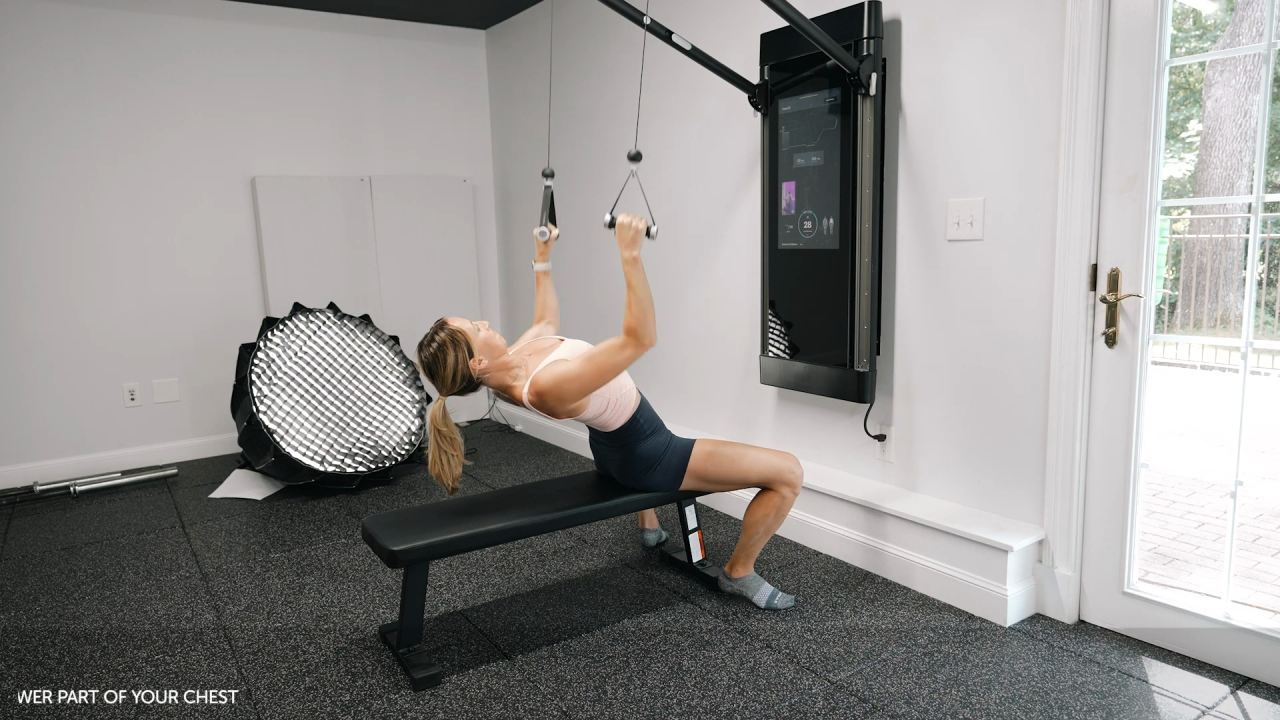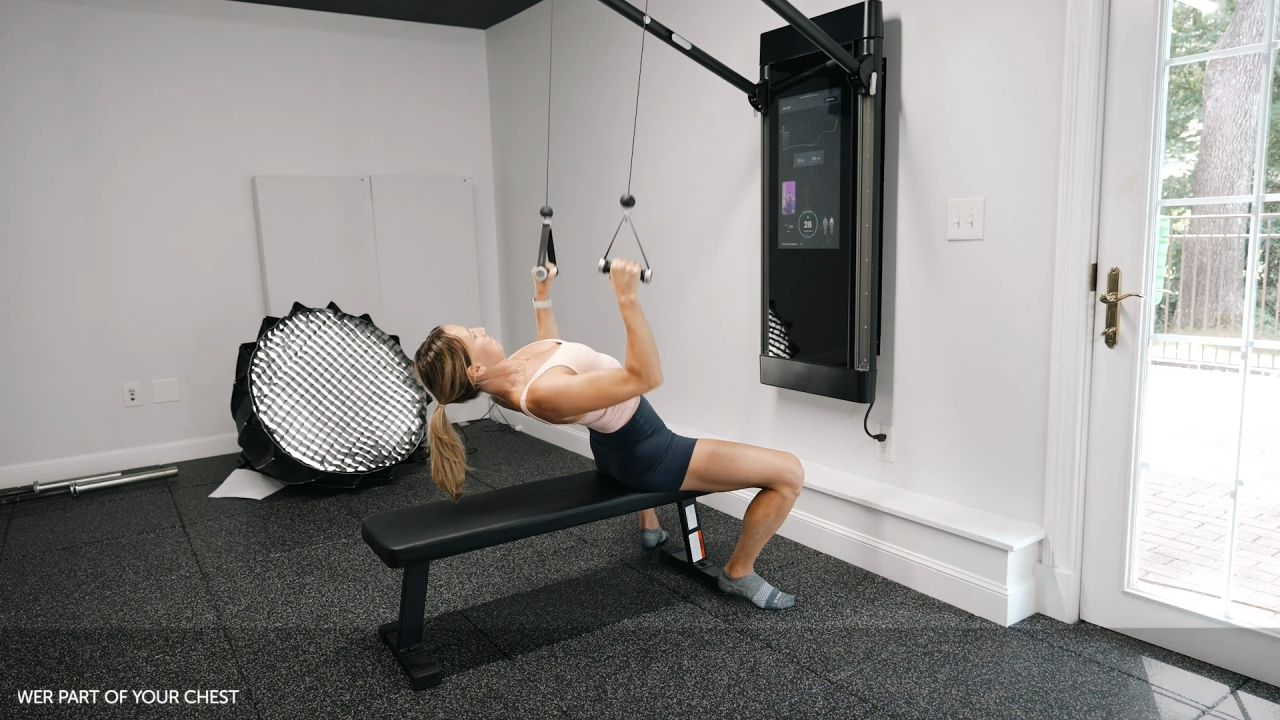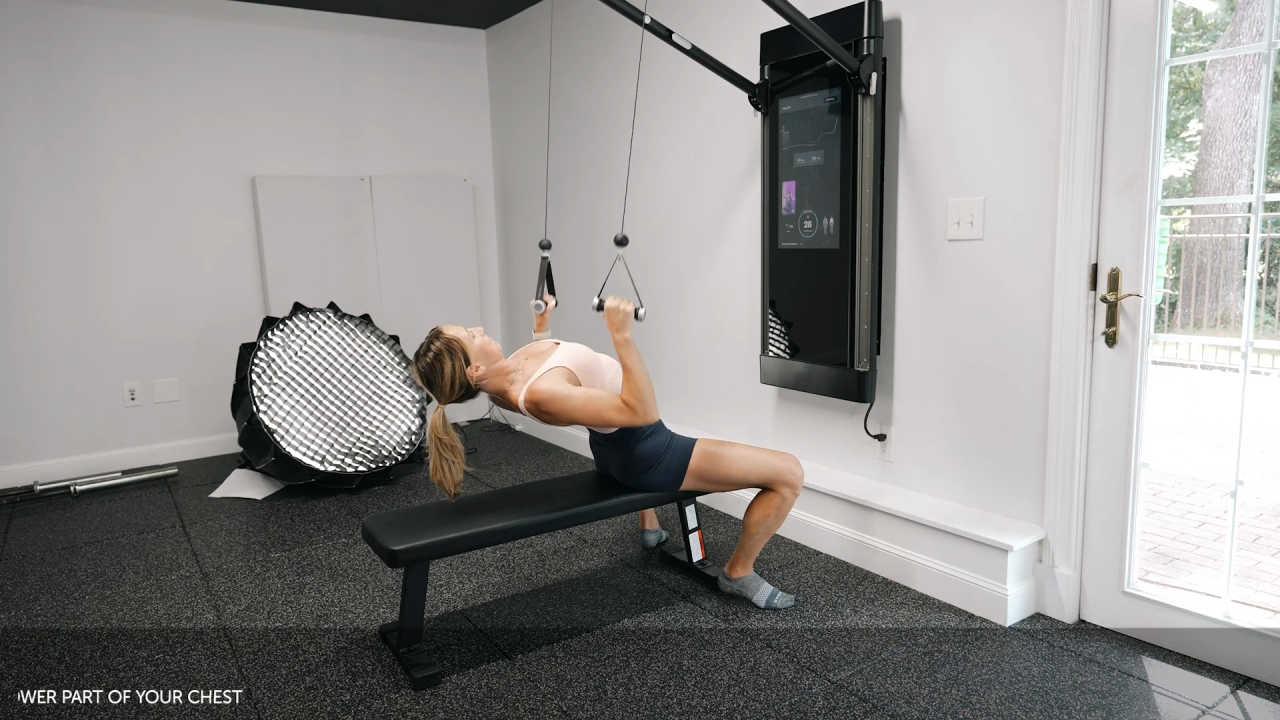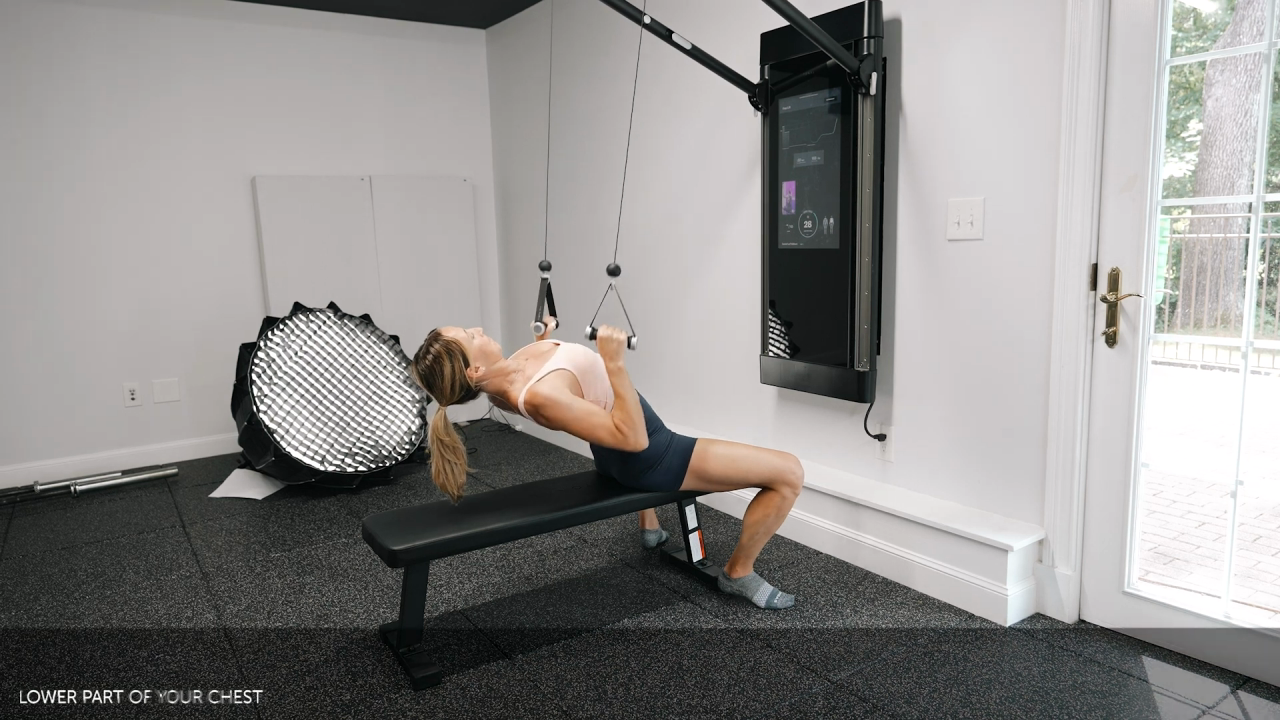
dt=0.2s
person 1, frame 1
left shoulder: (510, 366)
right shoulder: (547, 387)
left elbow: (546, 325)
right elbow: (640, 339)
left wrist: (542, 259)
right wrist: (630, 254)
left hip: (617, 446)
right hip: (644, 457)
right knee: (788, 473)
left ankle: (649, 525)
right ankle: (738, 574)
person 1, frame 2
left shoulder: (507, 377)
right shoulder: (543, 393)
left elbow: (547, 349)
right elbow: (646, 376)
left wrist: (542, 295)
right wrist: (627, 297)
left hip: (617, 444)
right hip: (645, 456)
right knee: (788, 472)
left ankle: (649, 526)
right ankle: (738, 574)
person 1, frame 3
left shoulder: (504, 379)
right shoulder: (539, 394)
right elbow: (644, 410)
left wrist: (541, 323)
right wrist: (621, 335)
left hip: (613, 444)
right hip: (644, 454)
right knee: (788, 473)
left ankle: (649, 526)
right ankle: (738, 574)
person 1, frame 4
left shoulder: (504, 380)
right shoulder: (539, 396)
right elbow: (635, 438)
left wrist: (542, 338)
right wrist: (614, 361)
left hip: (613, 451)
right hip: (648, 458)
right knee: (789, 473)
left ankle: (650, 525)
right ankle: (738, 575)
